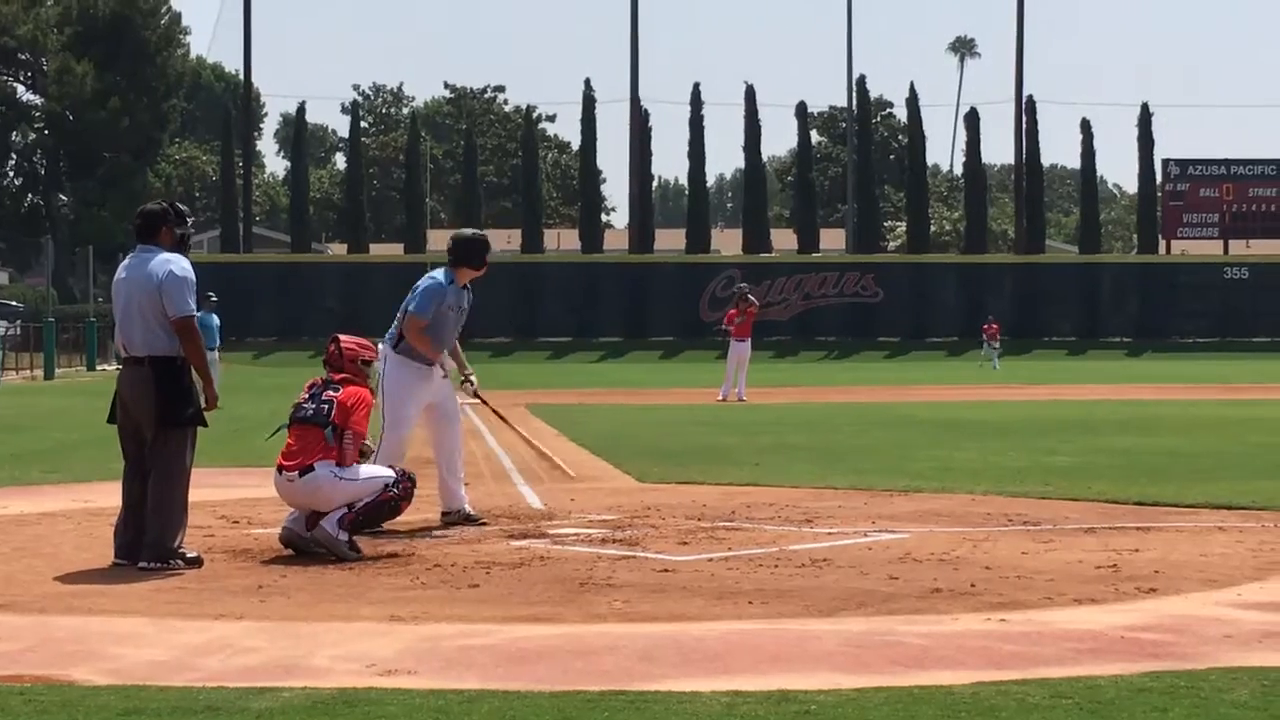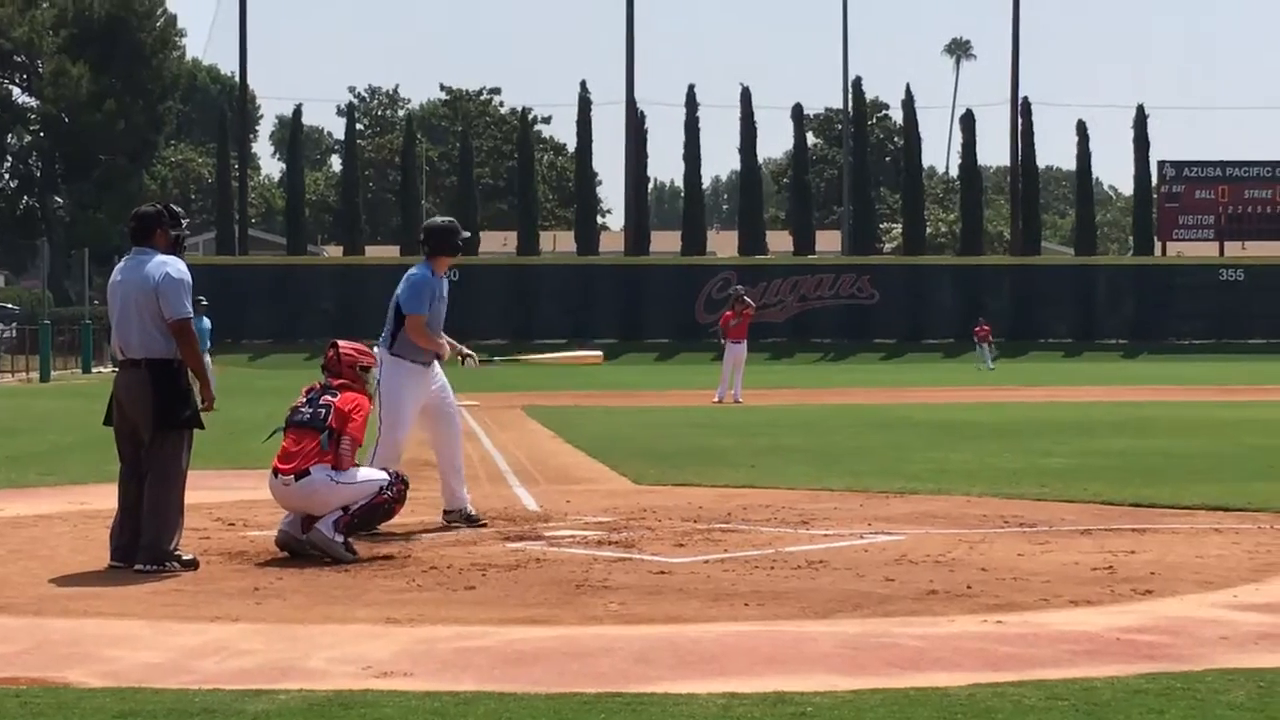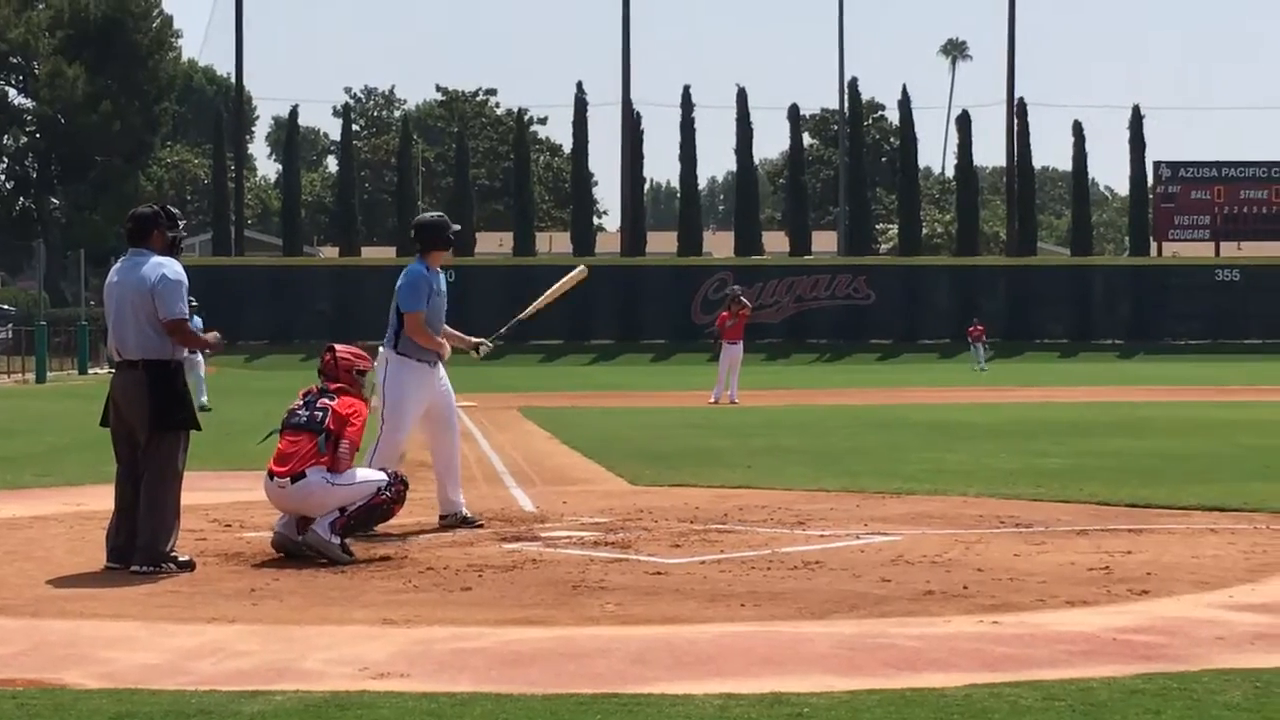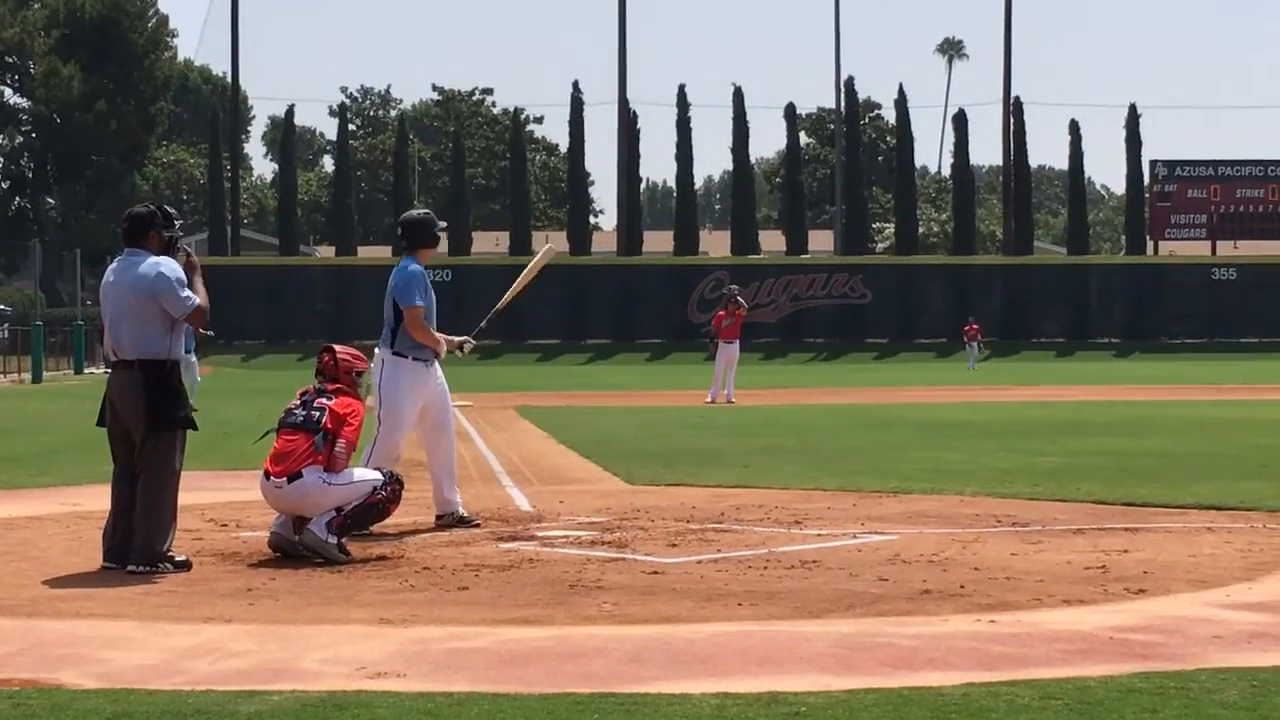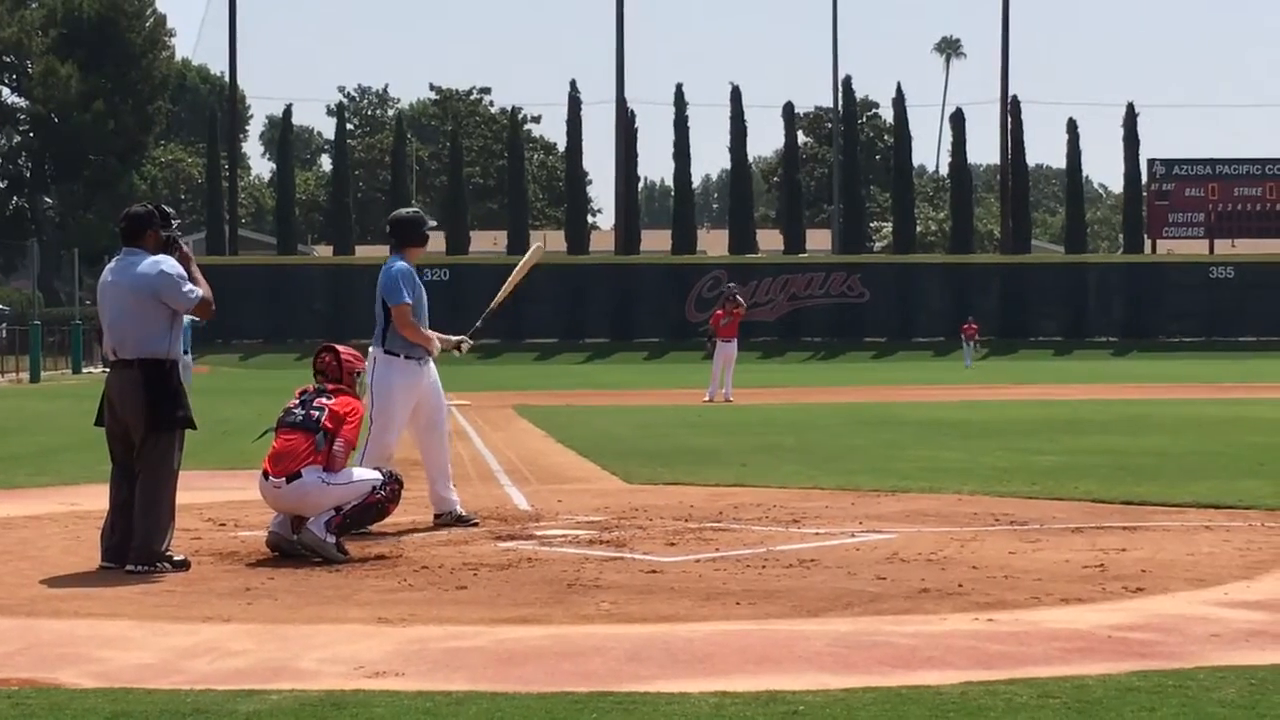
dt=0.2s
person 1, frame 1
left shoulder: (123, 270)
right shoulder: (174, 266)
left elbow: (128, 324)
right elbow: (186, 330)
right wrist: (207, 382)
left hip: (130, 375)
right hip: (165, 376)
left knee: (137, 465)
right knee: (170, 466)
left ankle: (129, 546)
right ankle: (161, 551)
person 1, frame 2
left shoulder: (119, 272)
right shoulder: (170, 268)
left elbow: (124, 326)
right elbow: (182, 331)
right wrist: (205, 383)
left hip: (126, 377)
right hip: (162, 379)
left knee: (133, 467)
right knee: (166, 469)
left ankle: (125, 548)
right ankle: (157, 553)
person 1, frame 3
left shoulder: (115, 273)
right shoulder: (166, 269)
left elbow: (122, 326)
right elbow: (177, 330)
right wrist: (207, 341)
left hip: (123, 378)
right hip: (158, 380)
left knee: (129, 468)
right knee: (162, 470)
left ankle: (121, 549)
right ankle: (153, 554)
person 1, frame 4
left shoulder: (112, 273)
right shoulder: (162, 268)
left elbow: (126, 321)
right elbow: (199, 316)
right wrist: (194, 274)
left hip: (119, 378)
right hip: (155, 380)
left knee: (126, 468)
right knee: (159, 469)
left ankle: (118, 549)
right ankle: (150, 553)
person 1, frame 5
left shoulder: (109, 273)
right shoulder: (162, 267)
left elbow: (125, 318)
right elbow: (205, 307)
right wrist: (190, 266)
left hip: (118, 378)
right hip: (153, 379)
left knee: (124, 467)
right knee: (156, 469)
left ankle: (116, 549)
right ankle: (148, 553)
person 2, frame 1
left shoulder: (465, 292)
right shoulder: (435, 284)
right elbow: (411, 329)
left wrist: (464, 371)
right wrist: (440, 358)
left hip: (432, 368)
right hip: (401, 365)
left knee: (450, 431)
right knee: (397, 437)
left ankle: (454, 506)
person 2, frame 2
left shoulder: (440, 279)
right shoulder: (419, 279)
right elbow: (415, 330)
left wrist: (458, 348)
right wrist: (442, 348)
left hip: (428, 368)
right hip: (398, 367)
left knee: (450, 431)
right knee: (392, 439)
left ankle: (457, 506)
person 2, frame 3
left shoulder: (436, 275)
right shoulder: (416, 275)
right elbow: (415, 329)
left wrist: (468, 341)
right wrist: (442, 347)
left hip: (431, 368)
right hip: (403, 367)
left knee: (448, 435)
right knee: (392, 439)
left ankle: (452, 509)
person 2, frame 4
left shoulder: (415, 271)
right shoulder: (411, 272)
right elbow: (415, 326)
left wrist: (450, 340)
right wrist: (440, 343)
left hip: (427, 367)
right hip: (399, 368)
left knee: (442, 435)
right knee: (389, 440)
left ankle: (449, 508)
person 2, frame 5
left shoulder: (407, 270)
right shoulder: (397, 271)
right elbow: (403, 323)
left wrist: (449, 340)
right wrist: (433, 342)
left hip: (422, 366)
right hip: (392, 367)
left knee: (436, 435)
right knee: (381, 440)
left ankle: (447, 507)
person 3, frame 1
left shoulder: (313, 388)
right shoulder: (359, 393)
right elbow: (348, 452)
left wrist: (359, 450)
left hip: (283, 482)
right hip: (316, 481)
left knee: (332, 478)
right knee: (402, 483)
left ankle: (297, 525)
right ankle: (336, 527)
person 3, frame 2
left shoulder: (310, 393)
right shoulder: (356, 400)
right elbow: (345, 458)
left hip: (278, 485)
right hip: (311, 485)
right knee: (395, 485)
left ankle: (293, 529)
right ankle: (332, 529)
person 3, frame 3
left shoulder: (307, 396)
right shoulder: (354, 405)
left elbow: (303, 447)
right elbow: (342, 462)
left hip: (274, 488)
right hip: (306, 487)
right knee: (394, 485)
left ankle: (288, 530)
right ankle: (328, 531)
person 3, frame 4
left shoulder: (303, 397)
right shoulder: (351, 404)
left elbow: (296, 445)
right elbow: (339, 460)
right wrist: (333, 487)
left hip: (270, 487)
right hip: (303, 487)
right knee: (390, 485)
left ankle: (284, 529)
right ankle: (324, 530)
person 3, frame 5
left shoulder: (301, 397)
right shoulder: (351, 404)
left elbow: (295, 446)
right elbow: (338, 458)
right wrist: (333, 488)
left hip: (269, 487)
right hip: (302, 487)
right knee: (389, 484)
left ankle: (283, 529)
right ankle: (323, 529)
